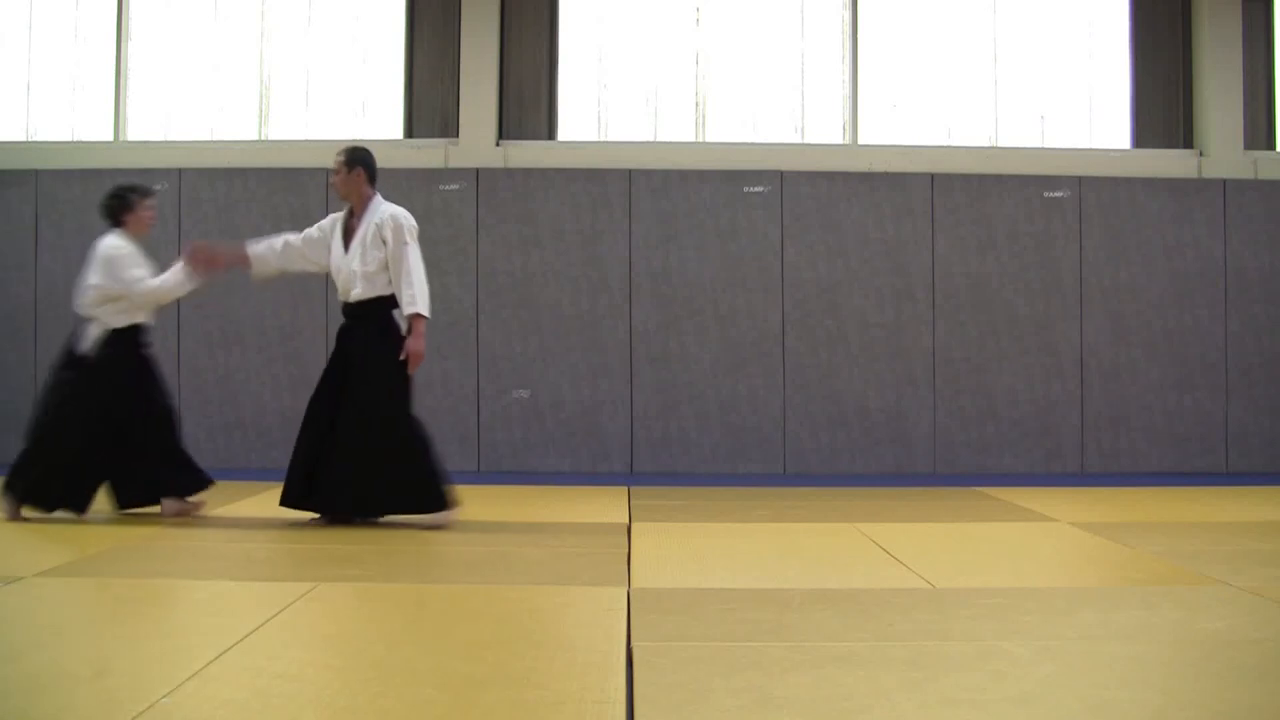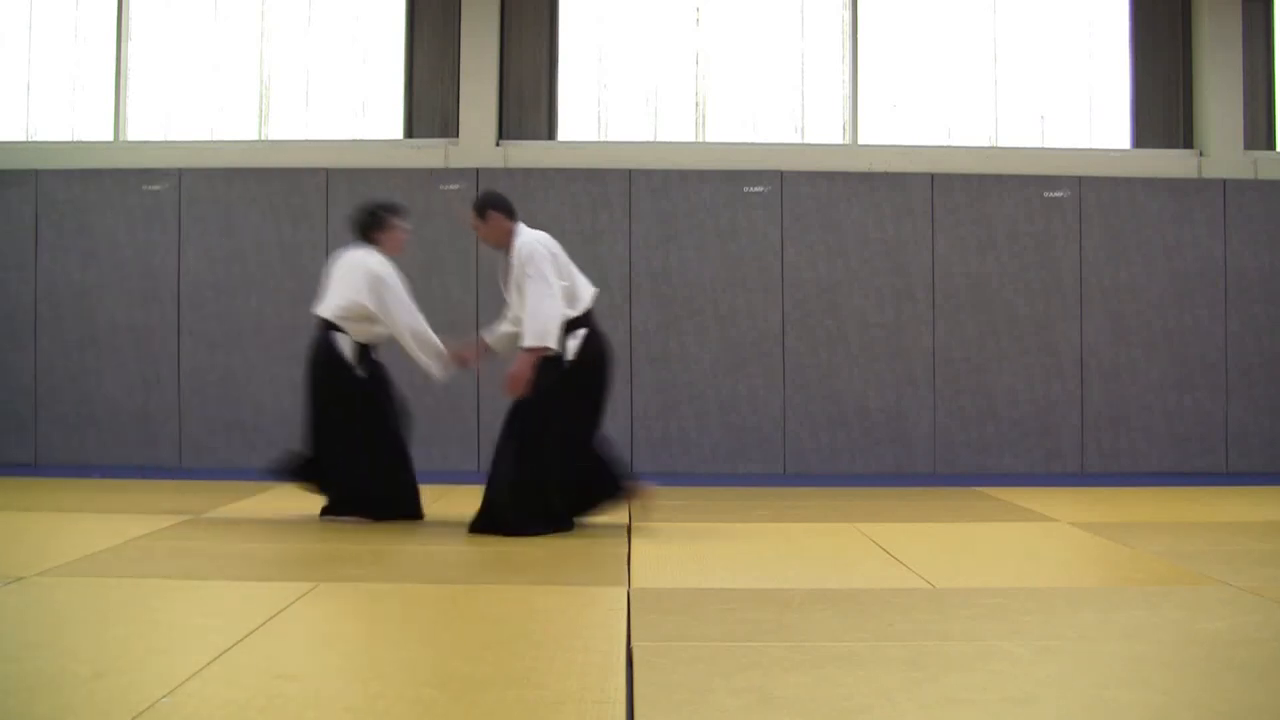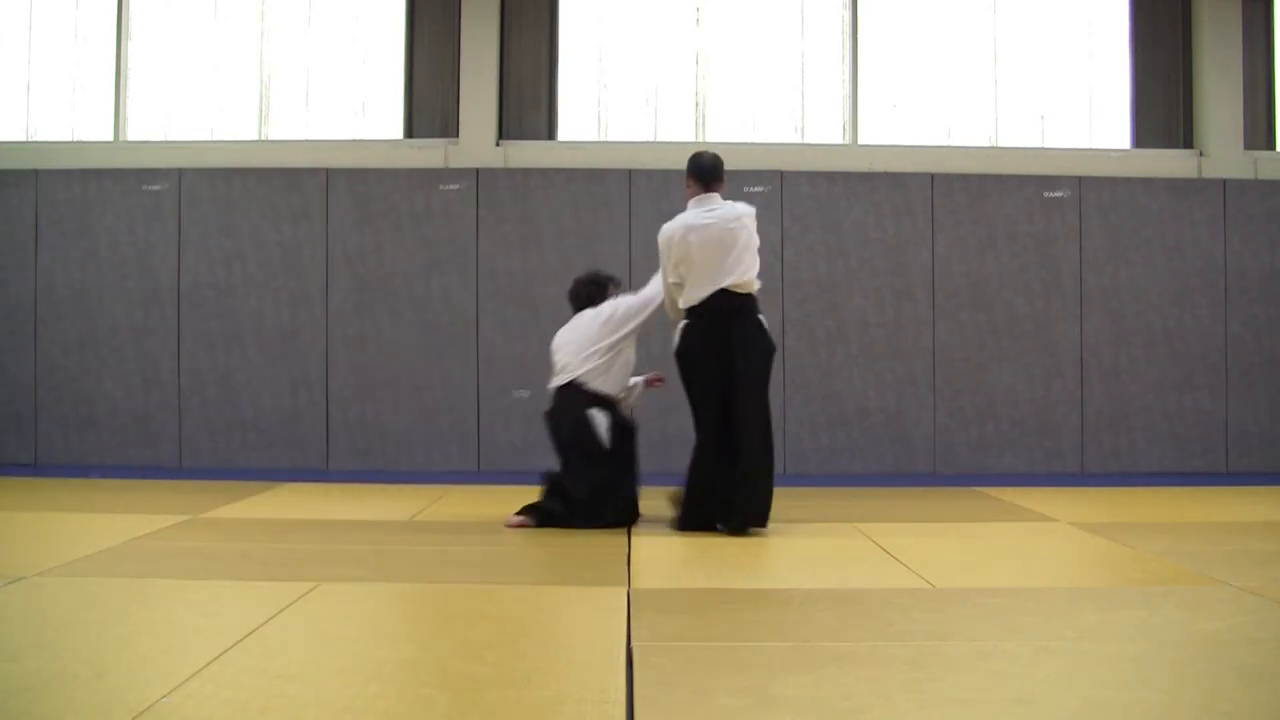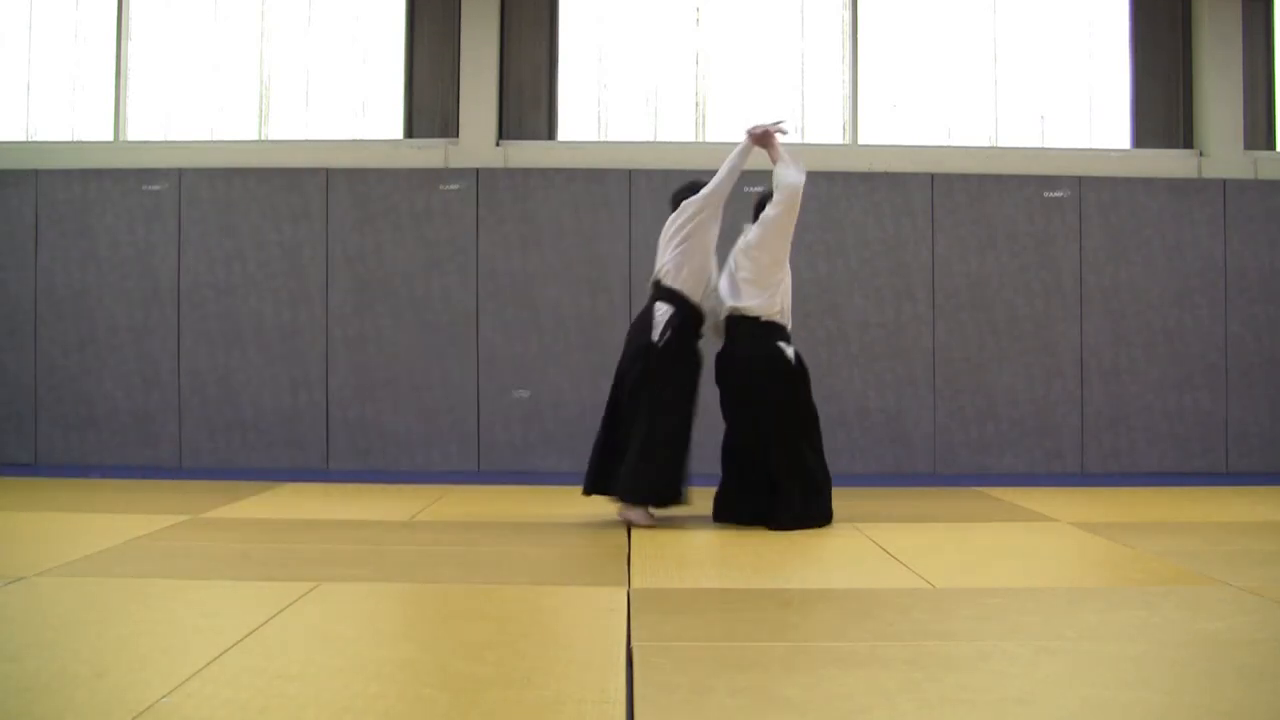
dt=0.7s
person 1, frame 1
left shoulder: (393, 219)
right shoulder: (336, 224)
left elbow: (411, 277)
right elbow: (292, 249)
left wrist: (416, 333)
right wrist: (233, 255)
left hip: (385, 326)
right hip: (356, 328)
left knee: (389, 416)
right knee: (333, 413)
left ankle: (432, 500)
right ankle: (344, 505)
person 1, frame 2
left shoulder: (531, 246)
right shoulder: (521, 251)
left elbow: (546, 303)
right elbow: (522, 315)
left wrist: (528, 359)
right wrist: (481, 346)
left hip: (577, 347)
right hip: (577, 347)
left knee: (536, 429)
right knee: (563, 430)
left ankle: (528, 516)
right ankle: (606, 487)
person 1, frame 3
left shoulder: (672, 231)
right shoulder: (744, 215)
left elbow: (672, 293)
left hip: (700, 328)
right hip: (744, 322)
left knee: (711, 420)
right knee: (747, 419)
left ankle: (704, 509)
right ankle: (741, 511)
person 1, frame 4
left shoulder: (739, 251)
right shoulder: (765, 237)
right elbow: (791, 184)
left wrist: (773, 321)
right wrist: (771, 145)
left hip: (735, 351)
right hip: (763, 350)
left knee: (749, 431)
right knee: (795, 431)
left ankle: (741, 507)
right ankle: (797, 507)
person 2, frame 1
left shoulder: (128, 249)
right shoulder: (114, 249)
right elbow: (142, 294)
right wrist: (186, 270)
left hip: (127, 346)
right hip: (100, 347)
left knee: (152, 418)
right knee: (65, 426)
left ankle: (170, 494)
person 2, frame 2
left shoulder: (348, 258)
right shoulder: (379, 270)
right elbow: (407, 324)
right wrist: (441, 359)
left hip: (339, 351)
right hip: (344, 356)
left knee: (376, 424)
right knee: (367, 434)
person 2, frame 3
left shoulder: (564, 334)
right shoulder: (610, 316)
right elbow: (652, 294)
left wrist: (640, 383)
left hip: (565, 415)
right hip: (588, 419)
right knee: (609, 508)
right ankle: (540, 514)
person 2, frame 4
left shoulder: (694, 242)
right shoulder: (686, 219)
left elbow: (708, 301)
right elbow: (718, 186)
right wrist: (749, 141)
left hip: (671, 331)
right hip: (662, 330)
left knee: (664, 415)
right knee: (655, 415)
left ankle: (635, 496)
right ankle: (633, 497)
